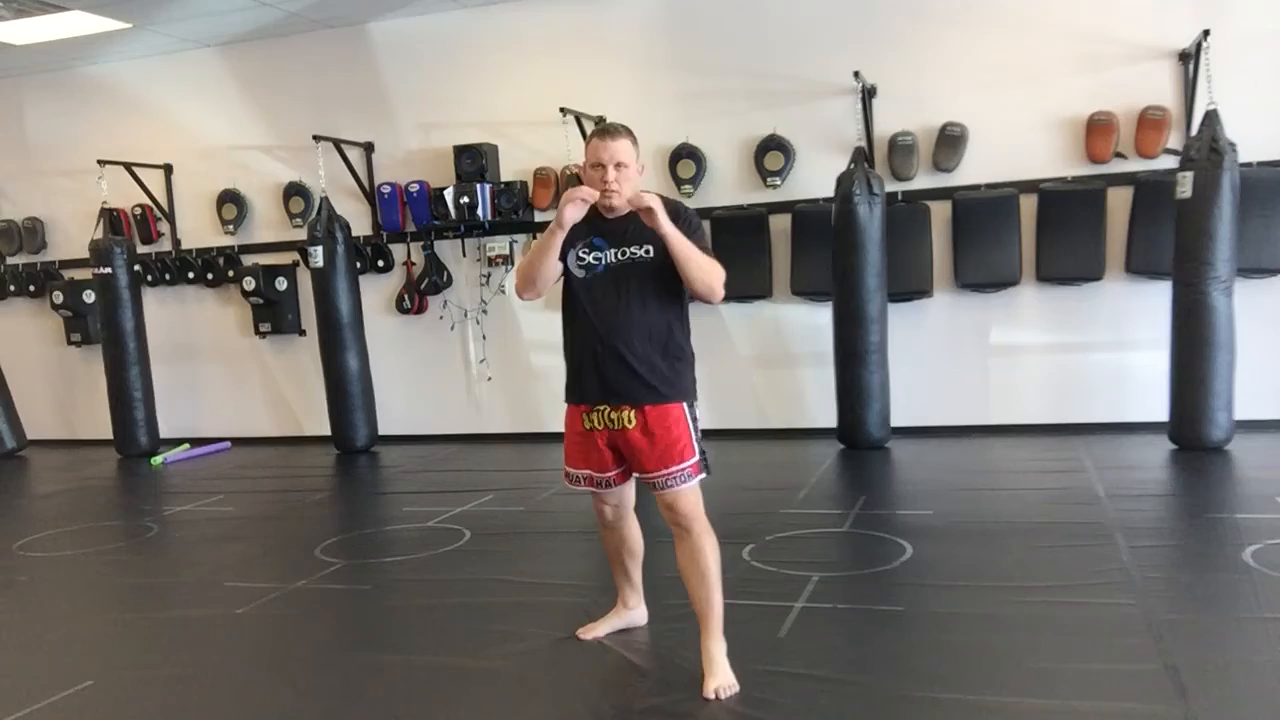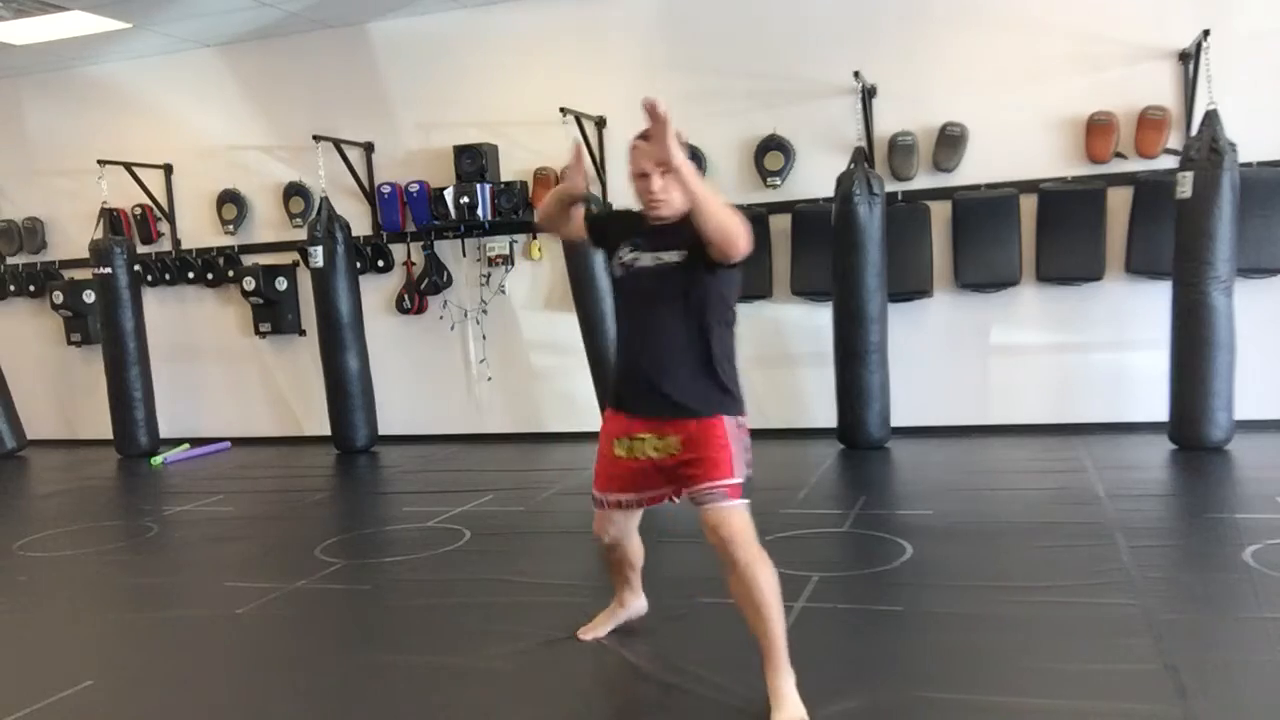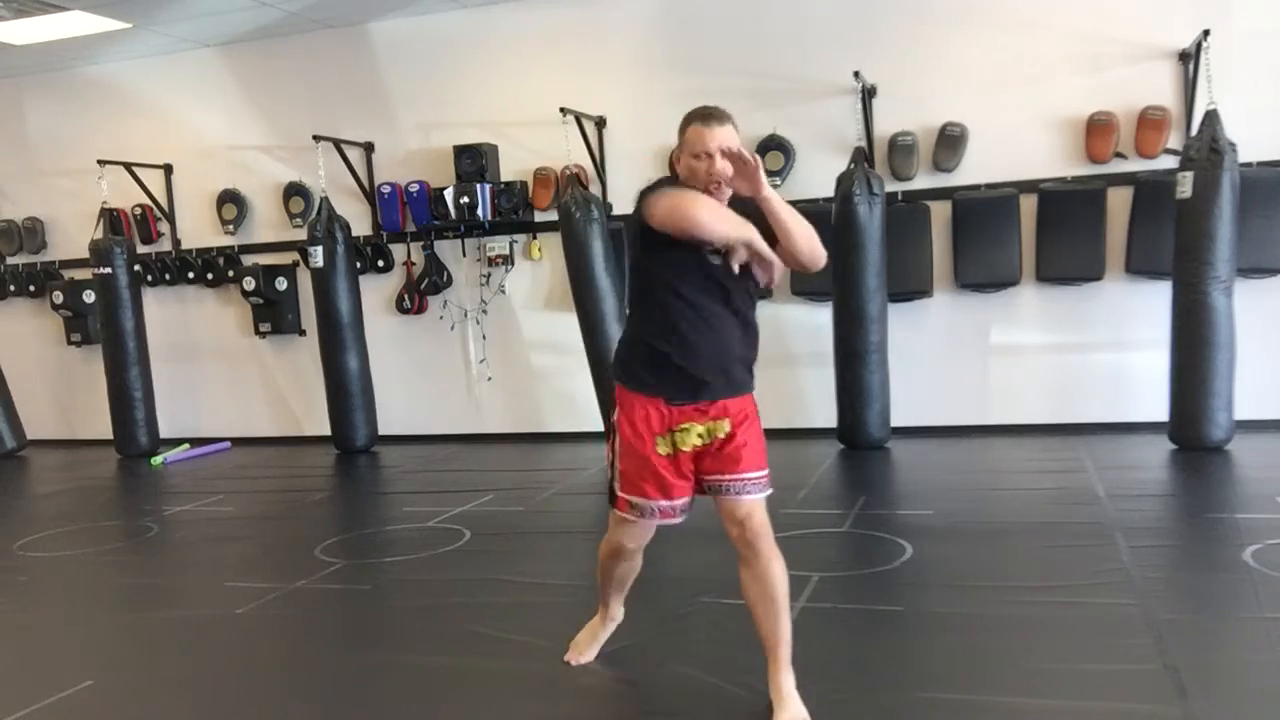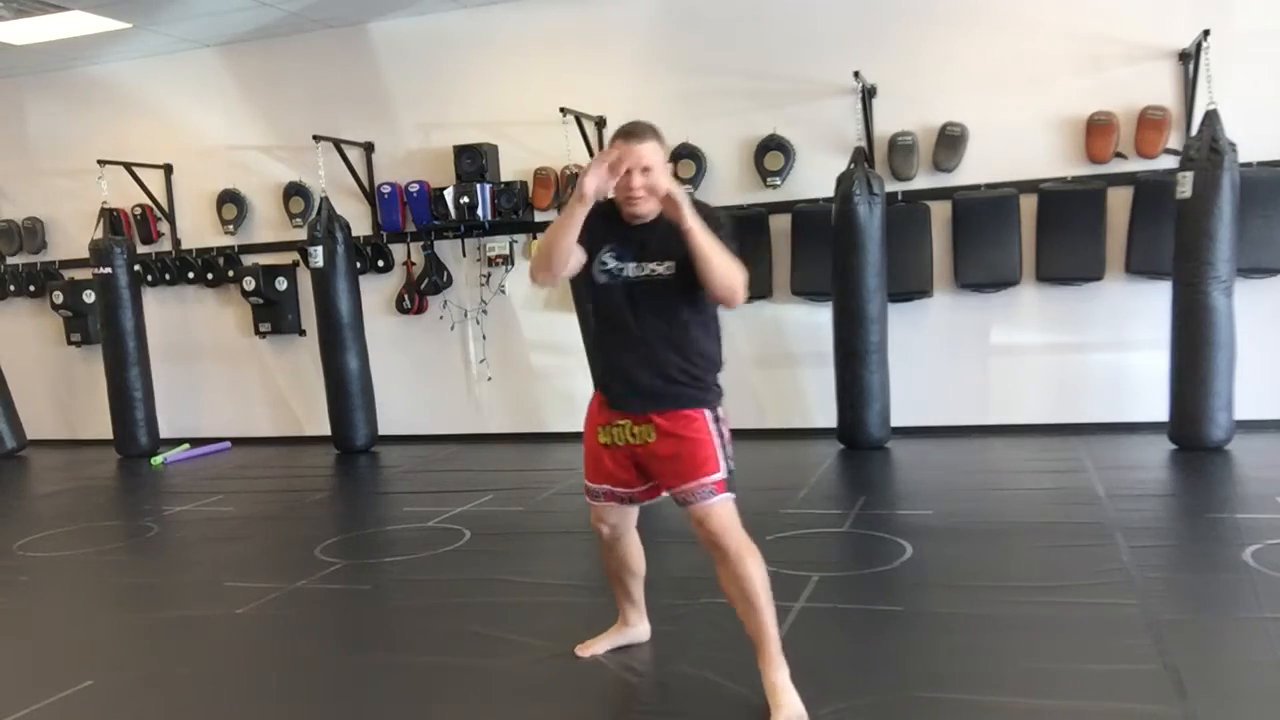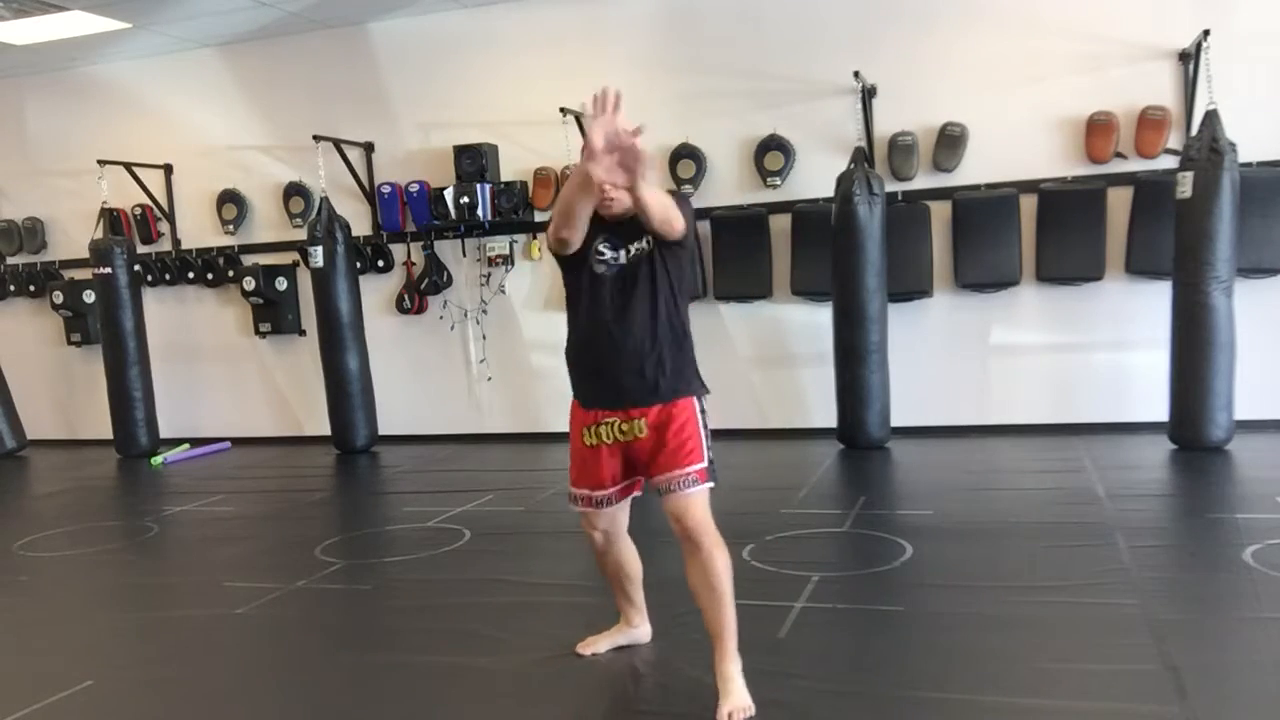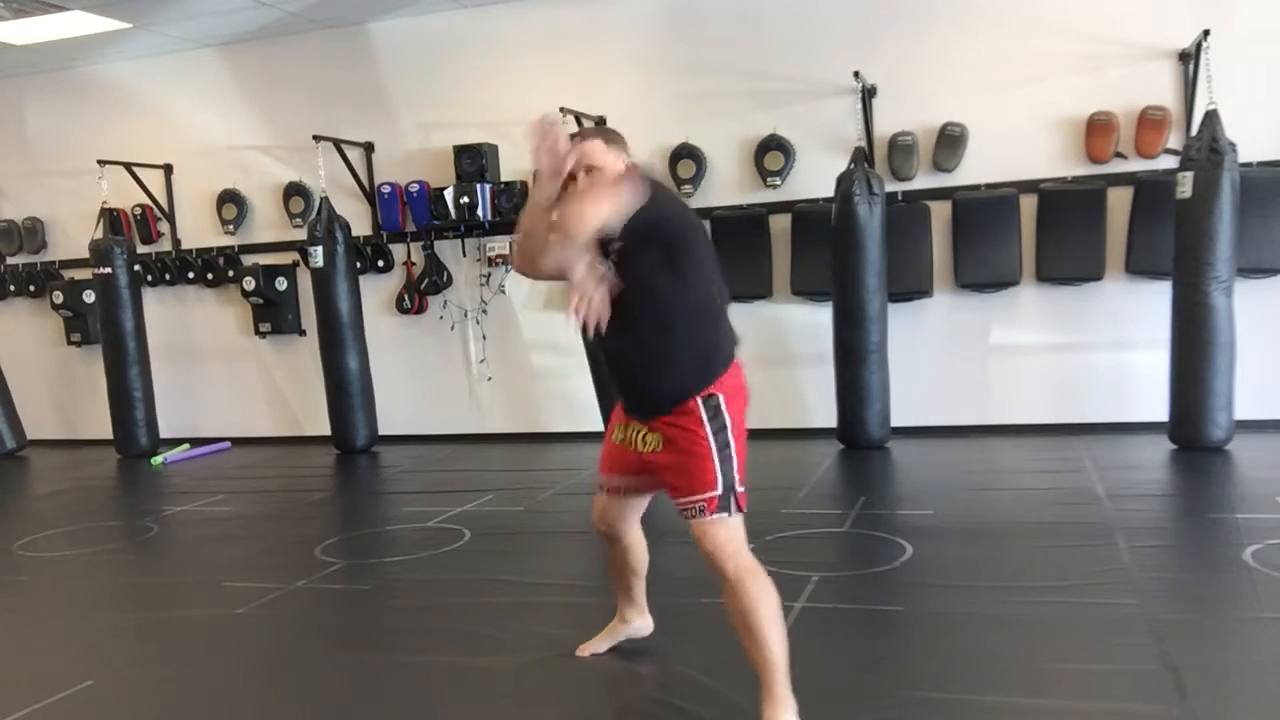
dt=0.4s
person 1, frame 1
left shoulder: (672, 216)
right shoulder: (574, 228)
left elbow: (712, 289)
right elbow: (527, 288)
left wrist: (657, 219)
right wrist: (560, 226)
left hip: (660, 394)
right hip: (591, 397)
left knee: (684, 512)
right knee: (611, 506)
left ankle: (714, 646)
right ankle: (630, 604)
person 1, frame 2
left shoulder: (714, 227)
right shoulder: (621, 229)
left elbow: (733, 247)
right elbow: (551, 223)
left wrist: (677, 164)
right wrist: (569, 189)
left hip: (706, 414)
right hip: (633, 415)
left knee: (732, 539)
right knee: (609, 527)
right ankle: (630, 599)
person 1, frame 3
left shoulder: (747, 210)
right shoulder: (664, 200)
left elbow: (813, 259)
right elbow: (693, 217)
left wrist: (762, 194)
right wrist: (750, 238)
left hip: (728, 399)
right hip: (652, 399)
left knee: (752, 532)
right knee: (629, 535)
right ankle: (607, 614)
person 1, frame 4
left shoulder: (697, 220)
right shoulder: (594, 222)
left elbow: (732, 293)
right elbow: (544, 274)
left wrist: (684, 216)
right wrist: (578, 202)
left hip: (685, 403)
right hip: (614, 404)
left knee: (720, 531)
right knee: (610, 522)
right ankle: (632, 620)
person 1, frame 5
left shoulder: (659, 213)
right shoulder: (577, 232)
left elbow: (670, 223)
right elbow: (563, 229)
left wrist: (634, 171)
right wrist: (592, 155)
left hip: (670, 399)
right hip: (598, 409)
left knee: (693, 526)
right knee: (601, 525)
left ankle: (728, 664)
right ankle: (634, 622)
person 1, frame 6
left shoulder: (653, 202)
right shoulder: (598, 236)
left elbow: (587, 213)
right elbow: (526, 257)
left wrist: (586, 264)
right wrist: (546, 174)
left hip: (700, 399)
right hip: (644, 404)
left knee: (723, 549)
right knee: (611, 518)
right ankle: (631, 616)
